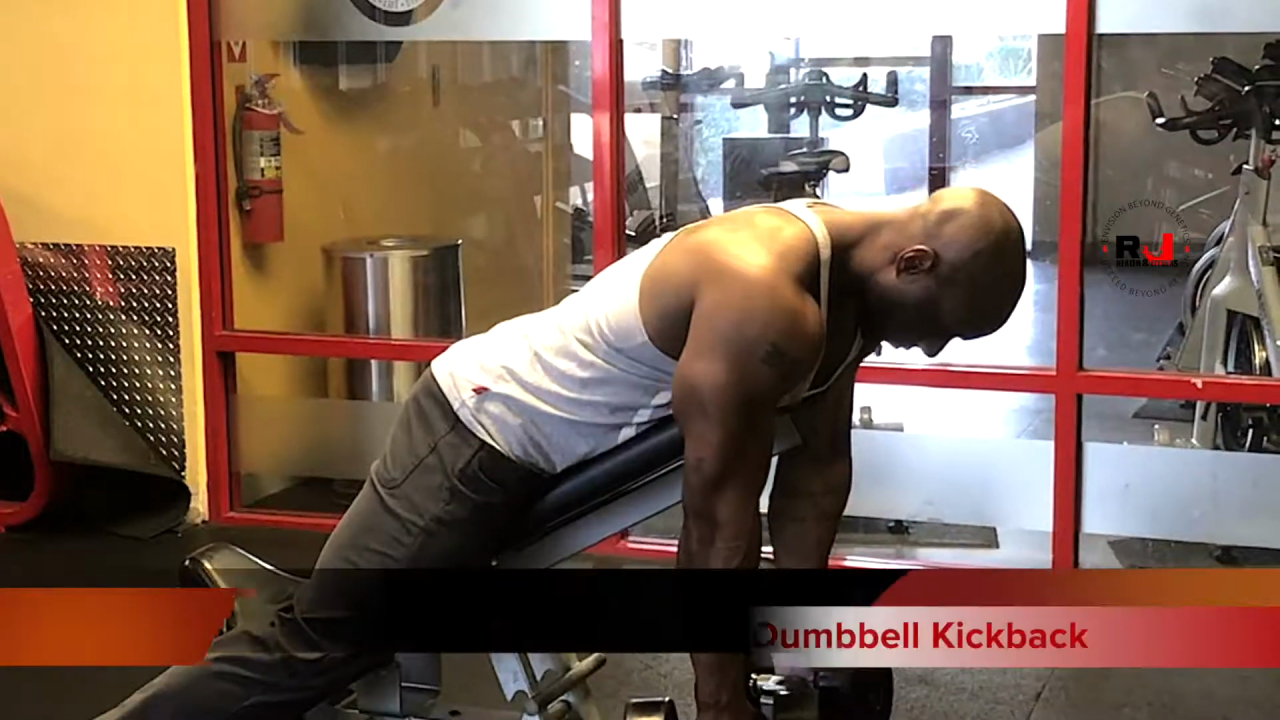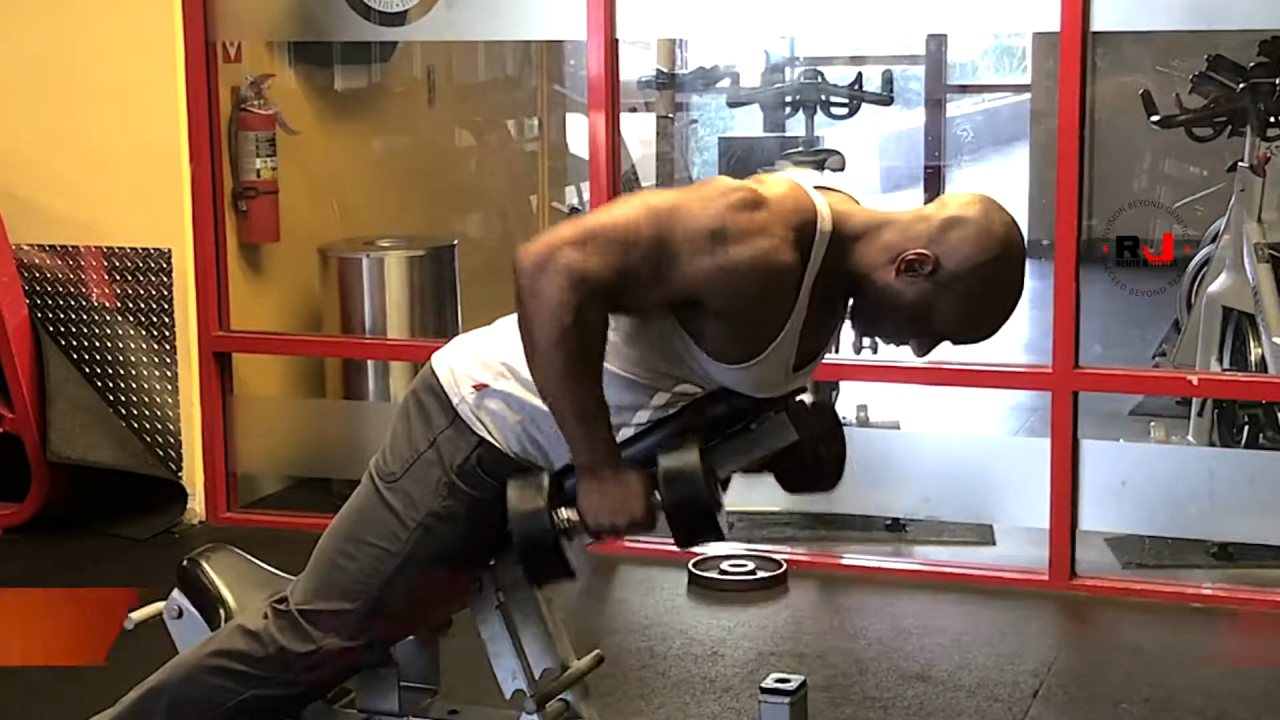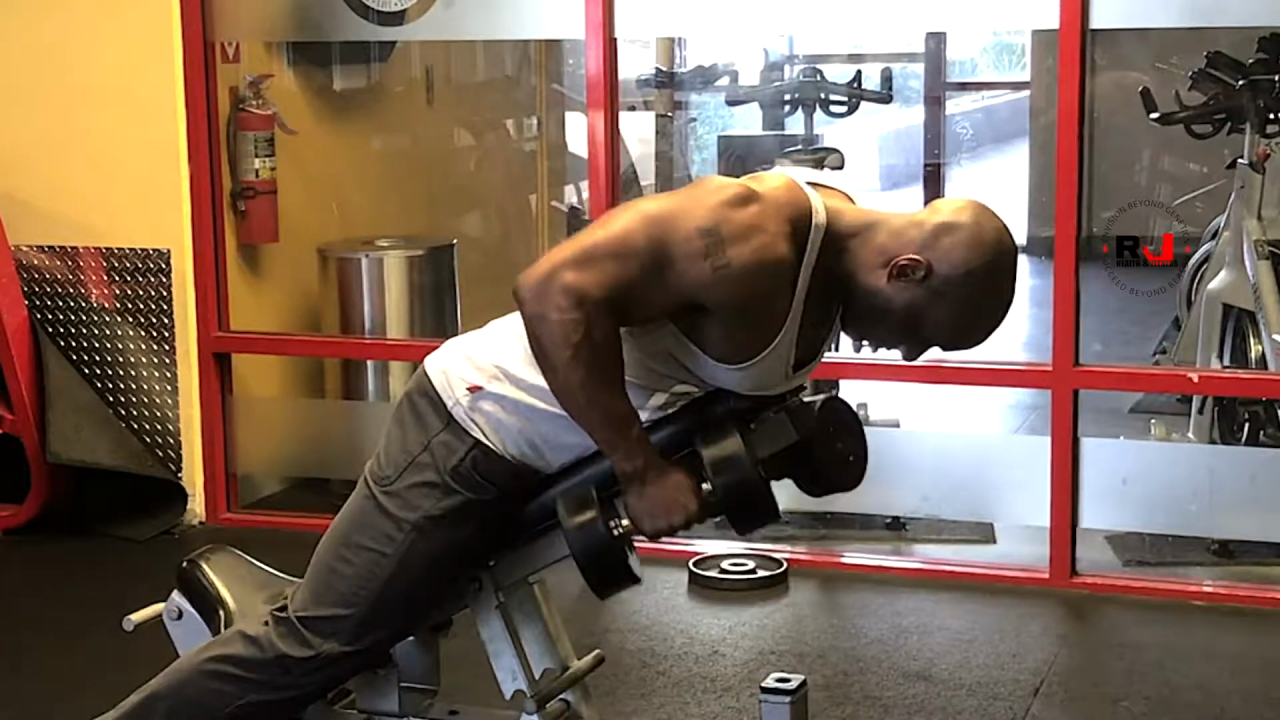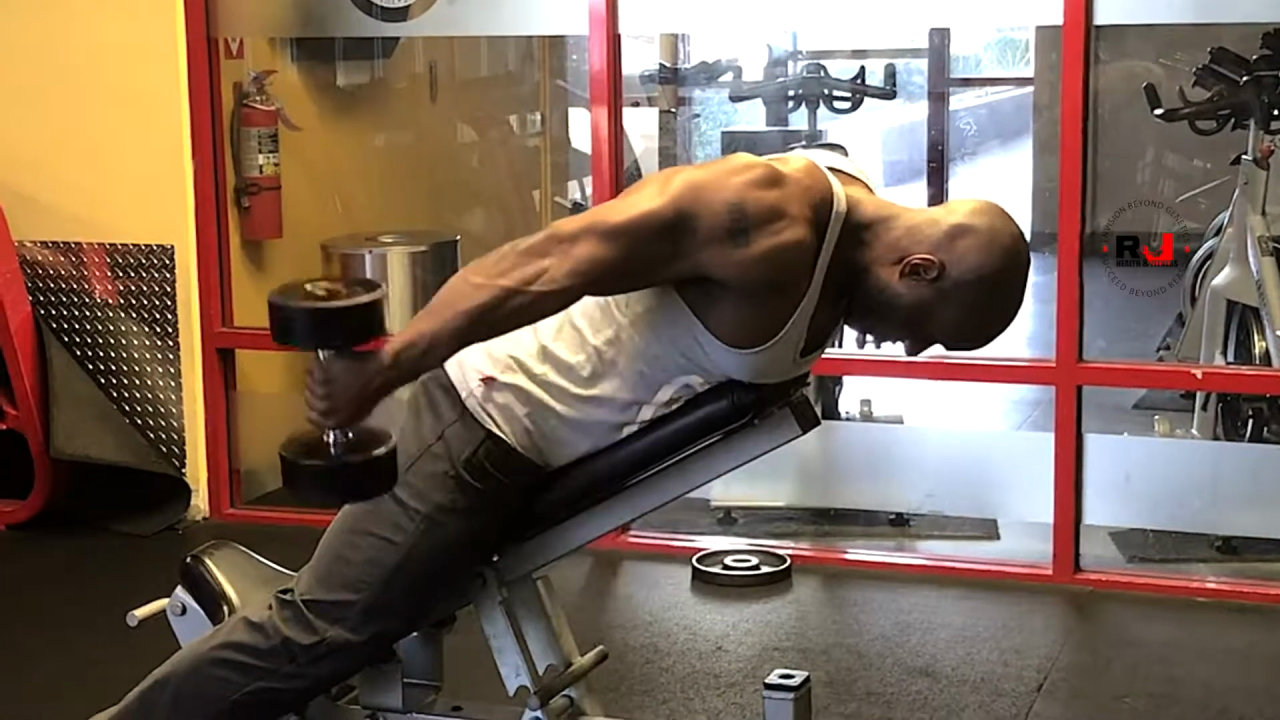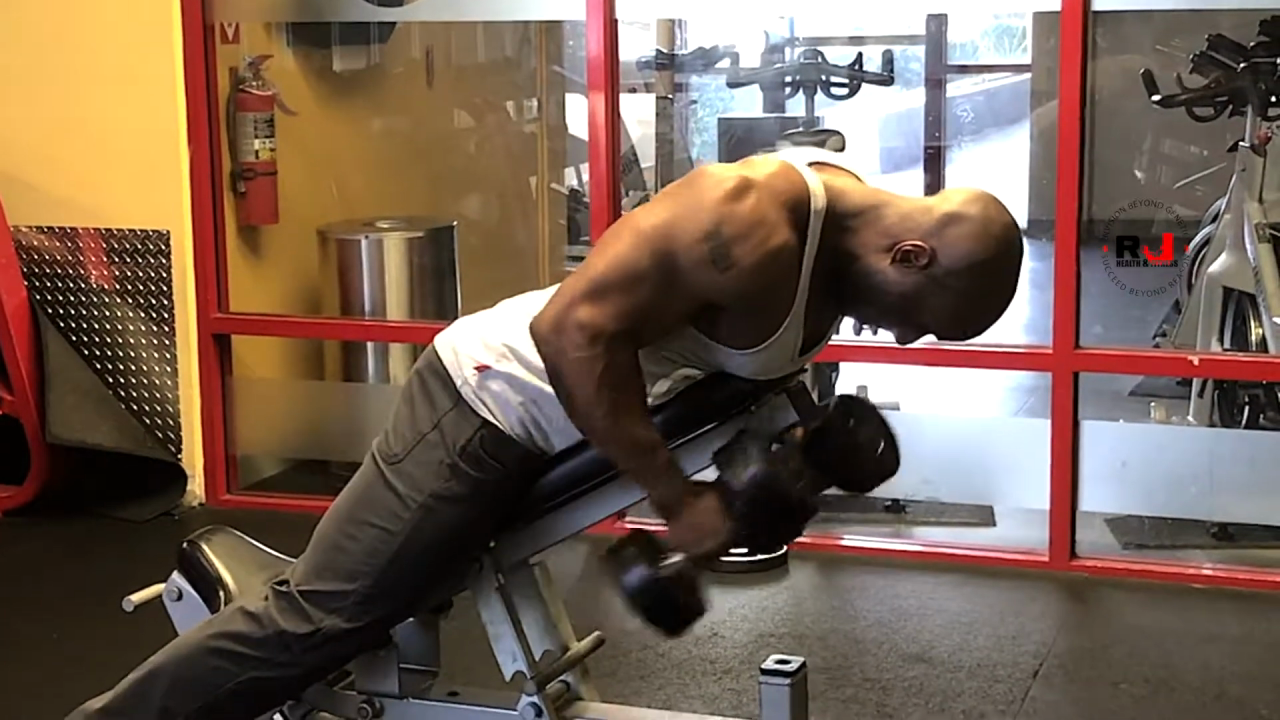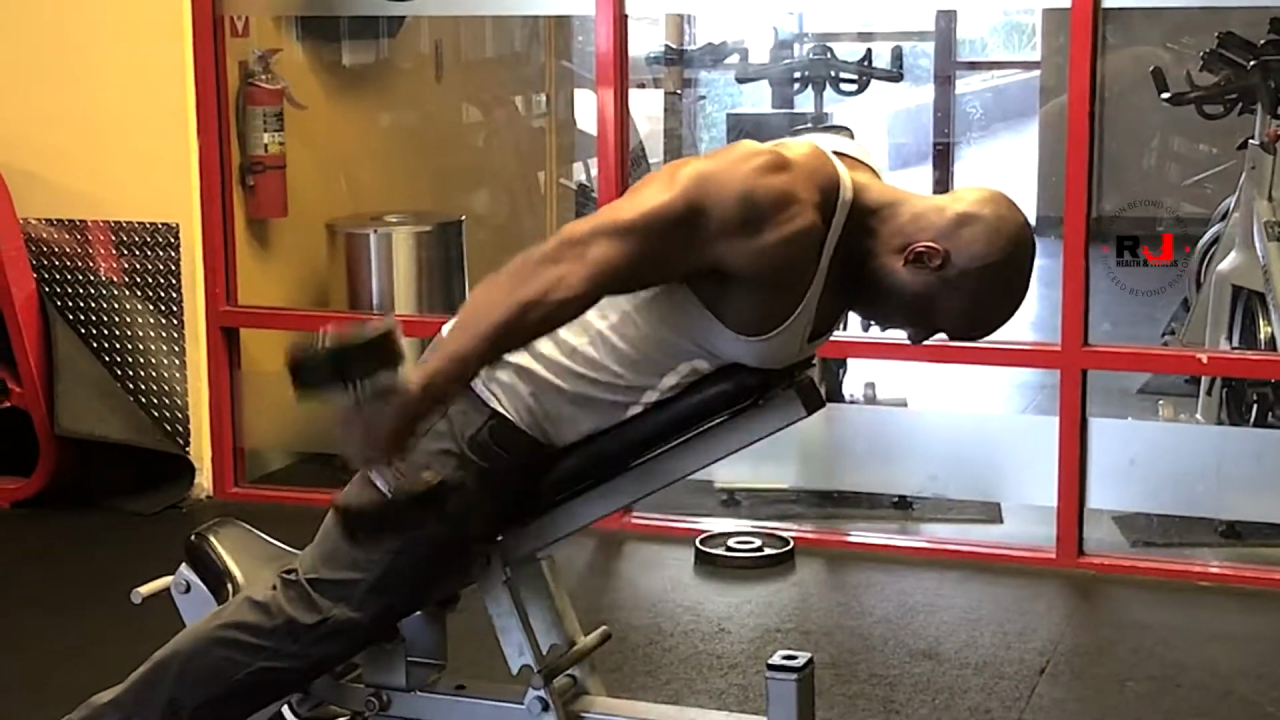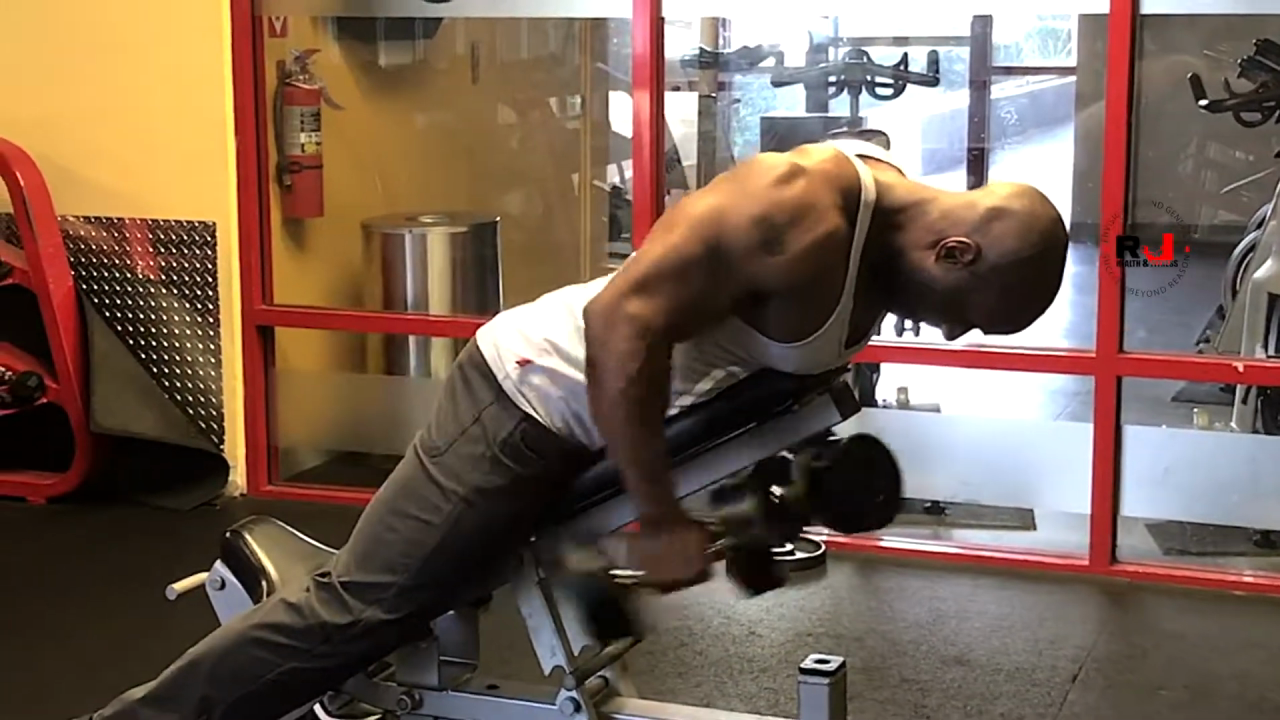
dt=0.7s
person 1, frame 1
left shoulder: (852, 285)
right shoulder: (766, 298)
left elbow: (816, 462)
right elbow: (719, 513)
left hip: (543, 445)
right hip: (487, 426)
right knee: (320, 642)
person 1, frame 2
left shoulder: (840, 247)
right shoulder: (762, 239)
right elbow: (554, 266)
right wrist: (598, 466)
left hip: (538, 438)
right hip: (490, 423)
right knee: (314, 635)
person 1, frame 3
left shoulder: (836, 244)
right shoulder: (754, 237)
right elbow: (556, 289)
right wrist: (642, 471)
left hip: (538, 450)
right hip: (481, 426)
left knee: (369, 622)
right knee: (314, 639)
person 1, frame 4
left shoulder: (850, 234)
right shoulder: (775, 217)
right elbow: (559, 257)
right wrist: (383, 369)
left hip: (556, 440)
right hip: (499, 418)
left knee: (371, 618)
right knee: (318, 629)
person 1, frame 5
left shoulder: (848, 222)
right shoulder: (755, 223)
right elbow: (572, 328)
right wrist: (676, 500)
left hip: (536, 425)
right hip: (493, 406)
left knee: (362, 609)
right knee: (314, 619)
person 1, frame 6
left shoulder: (858, 211)
right shoulder: (783, 200)
right elbow: (576, 260)
right wrist: (415, 396)
left hip: (556, 418)
right hip: (497, 401)
left knee: (372, 586)
right knee: (323, 606)
person 1, frame 7
left shoulder: (890, 221)
right shoulder: (803, 212)
right elbow: (623, 320)
right wrist: (657, 517)
left hip: (577, 415)
right hip: (538, 397)
left knee: (395, 603)
right knee: (358, 609)
